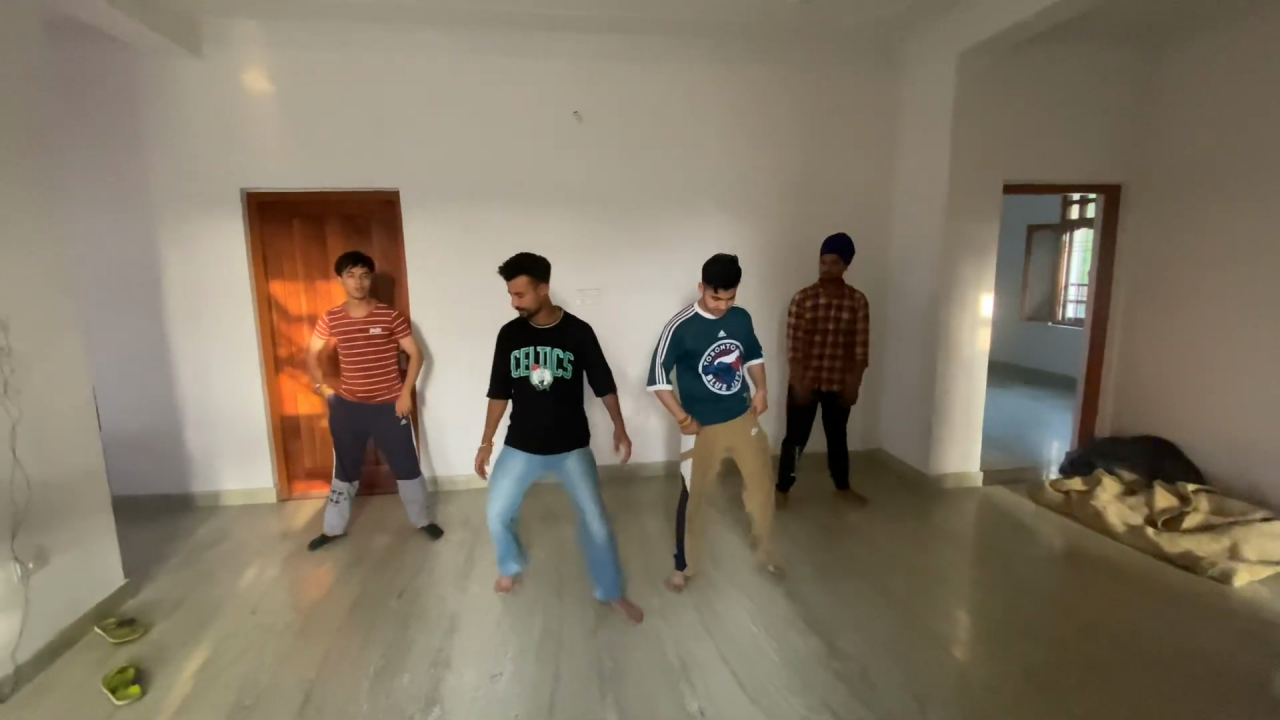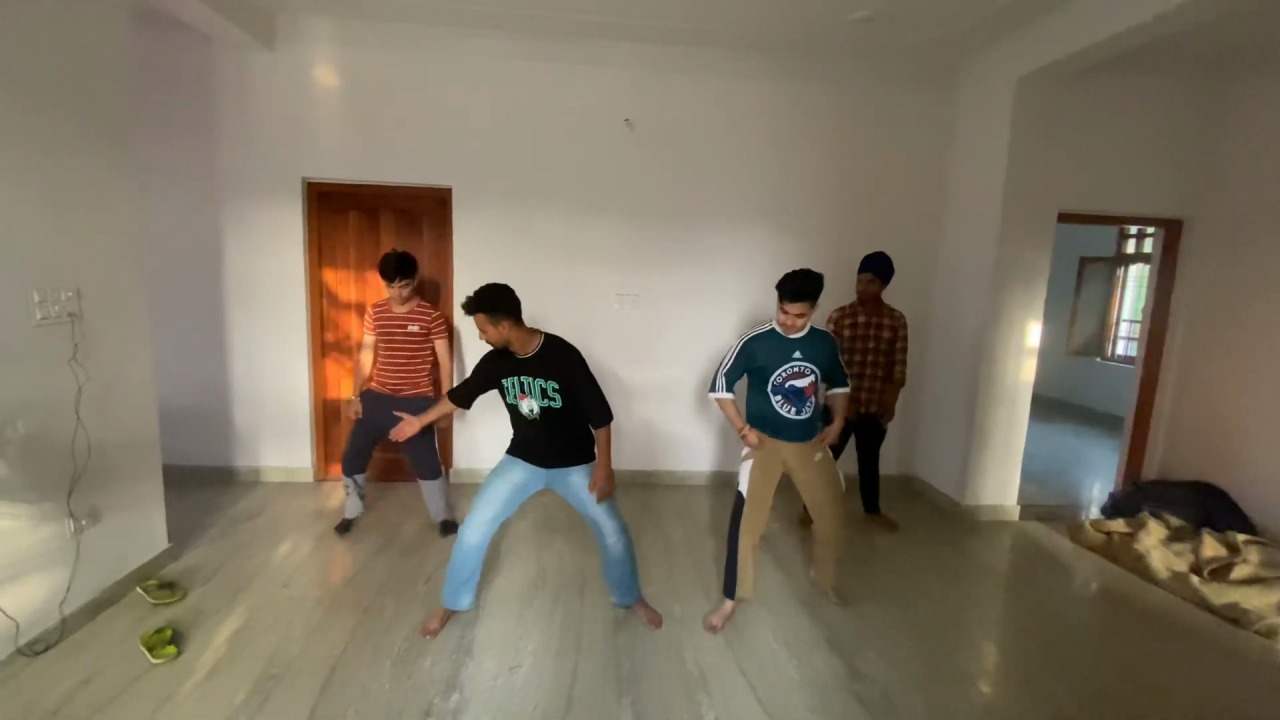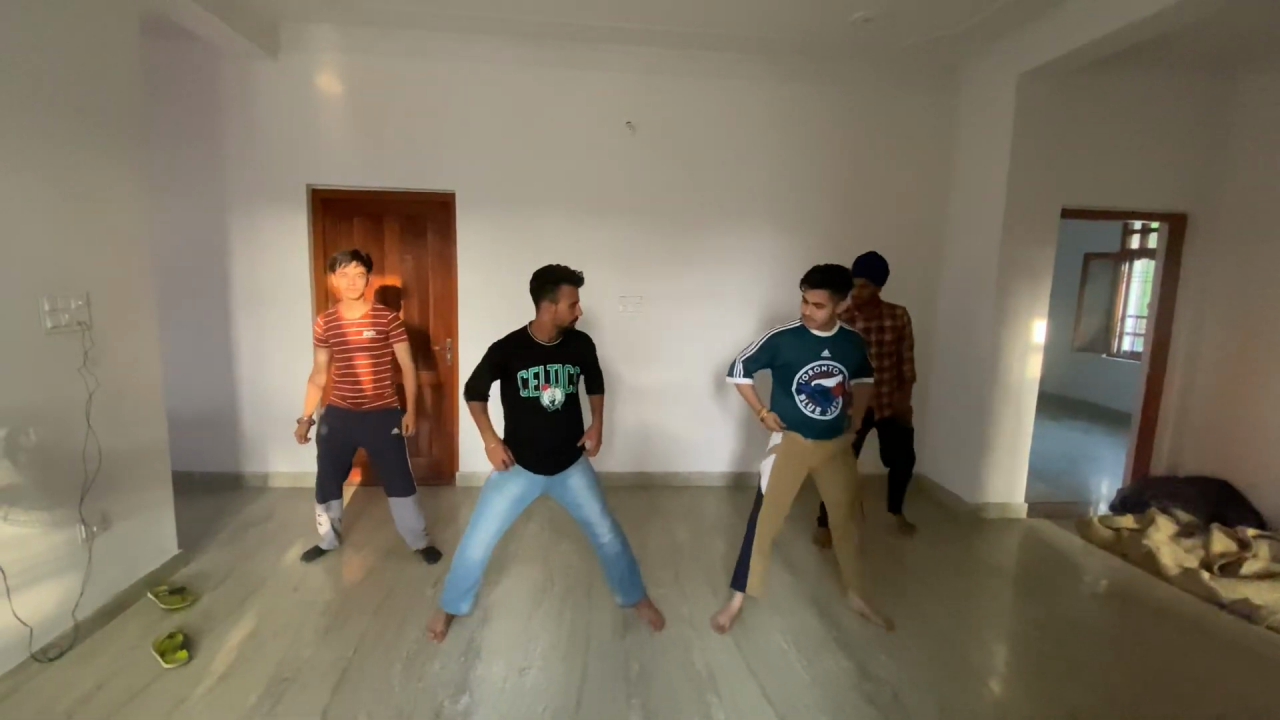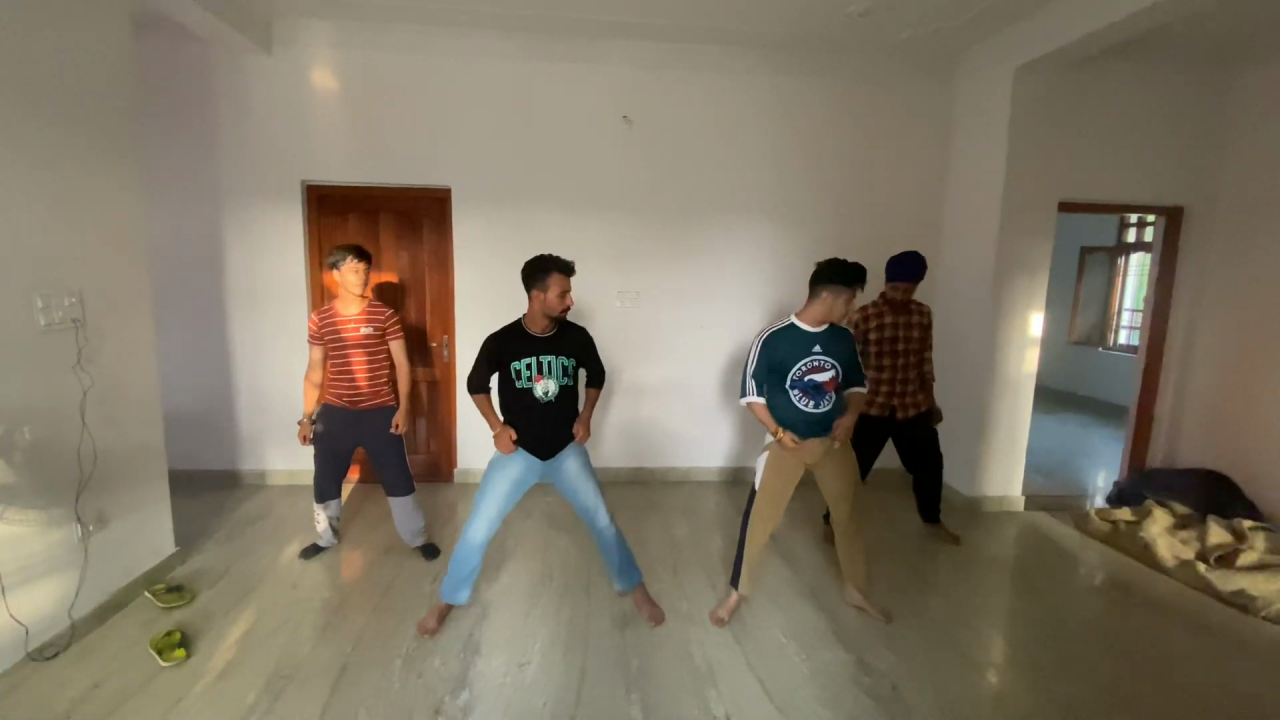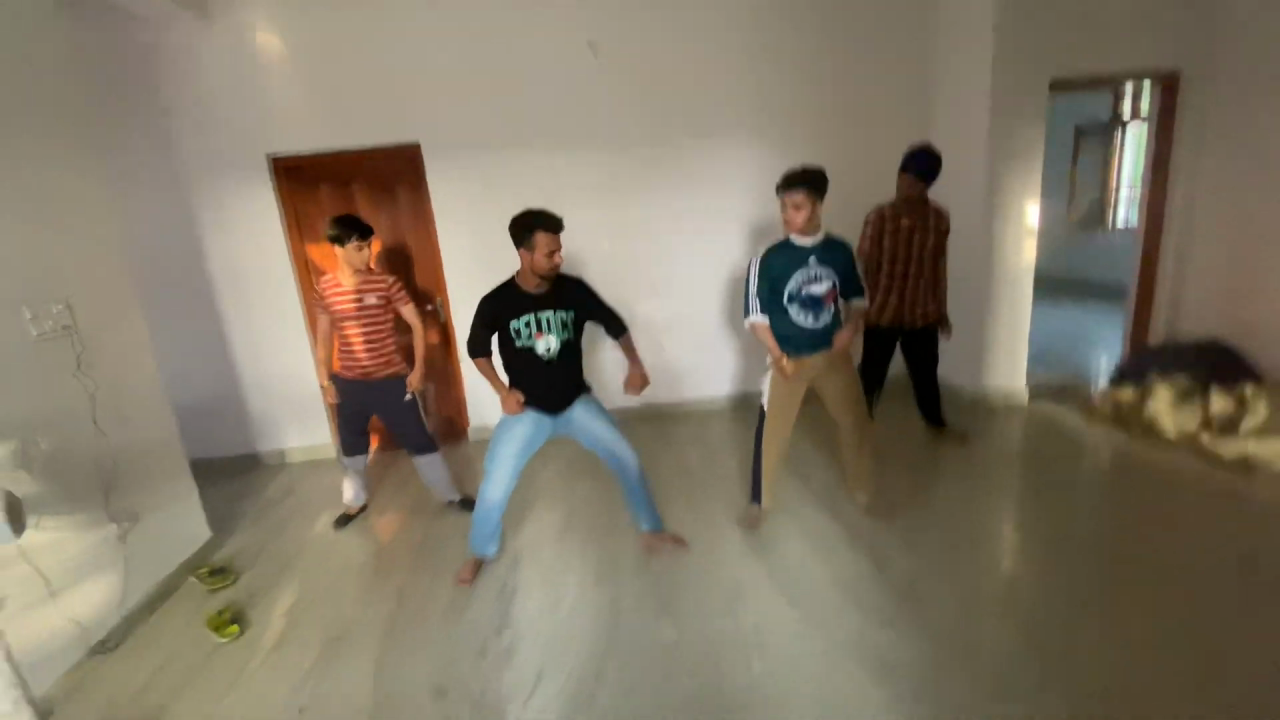
dt=1s
person 1, frame 1
left shoulder: (579, 333)
right shoulder: (510, 335)
left elbow: (603, 385)
right elbow: (498, 392)
left wrist: (620, 429)
right wrist: (486, 442)
left hip: (571, 447)
right hip: (520, 445)
left knee: (595, 520)
right knee: (497, 512)
left ankle: (612, 593)
right ankle: (512, 566)
person 1, frame 2
left shoulder: (563, 356)
right shoulder: (494, 362)
left elbow: (599, 413)
right elbow: (462, 394)
left wrist: (603, 466)
right wrist: (420, 421)
left hip: (574, 463)
right hip: (522, 460)
left knee: (612, 531)
right knee: (474, 529)
left ankle: (631, 599)
right ankle: (451, 603)
person 1, frame 3
left shoulder: (581, 344)
right shoulder: (506, 350)
left elbow: (595, 383)
right elbow: (473, 392)
left wrist: (596, 425)
right wrist: (490, 439)
left hip: (571, 463)
right hip: (519, 465)
left knee: (606, 533)
right knee: (478, 540)
left ankle: (636, 598)
right ankle: (450, 607)
person 1, frame 4
left shoulder: (577, 337)
right shoulder: (502, 342)
left elbow: (596, 375)
right elbow: (476, 384)
left wrist: (586, 416)
right wrist: (497, 426)
left hip: (566, 450)
right hip: (518, 451)
left knee: (602, 522)
right knee: (478, 530)
left ankle: (634, 588)
right ankle: (447, 601)
person 1, frame 5
left shoulder: (574, 290)
right shoulder: (496, 302)
left elbow: (612, 322)
right elbow: (477, 348)
left wrist: (634, 363)
right wrist: (502, 390)
left hip: (575, 402)
right hip: (526, 409)
left knee: (626, 460)
right knee: (493, 491)
left ankle: (651, 530)
right ankle: (480, 553)
person 2, frame 1
left shoulder: (742, 319)
right shoulder: (681, 327)
left elbow: (755, 355)
right elbow: (658, 378)
left wrist: (760, 390)
right wrist: (682, 417)
left hip: (742, 415)
right hip: (702, 426)
left knee: (762, 482)
right knee: (694, 495)
left ankle: (764, 552)
right ankle: (683, 565)
person 2, frame 2
left shoulder: (825, 342)
right shoulder: (753, 342)
left elbow: (839, 384)
right elbow: (720, 385)
left wrist: (837, 422)
right wrist: (743, 428)
left hip: (811, 442)
right hip: (765, 442)
left knee: (831, 514)
right knee: (747, 517)
left ankle: (824, 576)
right ankle: (730, 600)
person 2, frame 3
left shoulder: (853, 342)
right shoulder: (782, 337)
left elbow: (864, 377)
right elbow: (738, 370)
left wrist: (858, 410)
right wrist: (763, 413)
left hip: (836, 444)
right hip: (790, 441)
left knee: (847, 519)
right knee: (764, 517)
left ankle: (856, 595)
right ankle: (737, 598)
person 2, frame 4
left shoulder: (844, 339)
right shoulder: (773, 337)
left elbow: (856, 383)
right elbow: (750, 391)
left wrist: (849, 415)
right wrist: (777, 432)
left hip: (833, 441)
right hip: (787, 443)
left knee: (848, 514)
right knee: (759, 517)
left ankle: (855, 589)
right ankle: (736, 593)
person 2, frame 5
left shoulder: (840, 251)
right shoulder: (769, 259)
left elbow: (856, 298)
right elbow: (755, 314)
left wrist: (849, 329)
right wrist: (779, 358)
left hip: (832, 355)
right hip: (788, 359)
left knee: (855, 422)
right knee: (772, 432)
left ankle: (861, 491)
right ankle: (760, 502)
person 3, frame 1
left shoulder: (390, 316)
right shoulder: (330, 319)
left elbow: (415, 354)
right elbow: (311, 354)
left wrist: (407, 393)
right wrist: (322, 386)
left hip: (388, 406)
right hip: (348, 407)
left knee: (407, 467)
right knee: (344, 470)
left ankle: (423, 520)
right ankle: (333, 528)
person 3, frame 2
left shoulder: (431, 316)
right shoulder: (374, 313)
left elbow: (444, 360)
right elbow: (365, 355)
right wrist: (355, 395)
left hip: (416, 402)
right hip: (376, 399)
left knee: (426, 464)
right knee: (352, 457)
left ankle: (443, 516)
right ankle: (352, 513)
person 3, frame 3
left shoulder: (388, 318)
right shoulder: (325, 322)
left elbow: (407, 365)
right elbow: (319, 373)
left wrist: (411, 410)
right wrist: (306, 417)
left hip: (383, 414)
right hip: (338, 415)
left knee: (399, 481)
right knee: (327, 481)
left ankle: (420, 541)
right ankle: (328, 540)
person 3, frame 4
left shoulder: (384, 315)
right shoulder: (320, 319)
left elbow: (401, 364)
right elbow: (315, 371)
left wrist: (403, 408)
right wrist: (307, 417)
left hip: (380, 413)
right hip: (335, 413)
left knee: (398, 480)
right knee: (325, 480)
left ankle: (417, 538)
right ankle: (326, 538)
person 3, frame 5
left shoulder: (385, 283)
right shoulder: (324, 288)
left elbow: (416, 325)
right elbow: (323, 336)
left wrist: (419, 368)
right wrist: (325, 380)
left hip: (391, 380)
right hip: (349, 384)
left knee: (420, 440)
right knee: (352, 448)
left ankle: (452, 494)
right ankle: (355, 503)
person 4, frame 1
left shoulder: (857, 300)
right shoulder: (802, 298)
left elbow: (861, 345)
right elbow: (795, 344)
left wrist: (855, 382)
right wrist: (798, 381)
left hip: (840, 382)
right hip: (805, 381)
left knee: (838, 436)
right knee: (795, 437)
left ankle: (843, 486)
right ankle: (782, 488)
person 4, frame 2
left shoulder: (897, 320)
right shoulder: (839, 316)
left elbow: (898, 366)
left wrist: (890, 401)
left hip: (875, 405)
left knee: (870, 459)
left ankle: (873, 510)
right ankle: (811, 507)
person 4, frame 3
left shoulder: (900, 316)
right shoulder: (840, 321)
left elbow: (907, 360)
left wrist: (905, 398)
left hip: (892, 405)
left knee: (903, 460)
left ankle: (896, 511)
right ankle: (825, 524)
person 4, frame 4
left shoulder: (923, 315)
right shoulder: (862, 317)
left elbow: (924, 360)
left wrist: (931, 401)
left hip: (913, 407)
right hip: (872, 408)
left knee: (930, 465)
right knee: (854, 468)
left ankle: (932, 520)
right ankle: (834, 523)
person 4, frame 5
left shoulder: (940, 219)
right shoulder: (880, 217)
left elbow: (938, 266)
right elbow: (866, 264)
left wrist: (942, 310)
left hip: (923, 313)
right hip: (882, 313)
left knee: (926, 373)
right knee: (872, 376)
left ankle: (936, 423)
